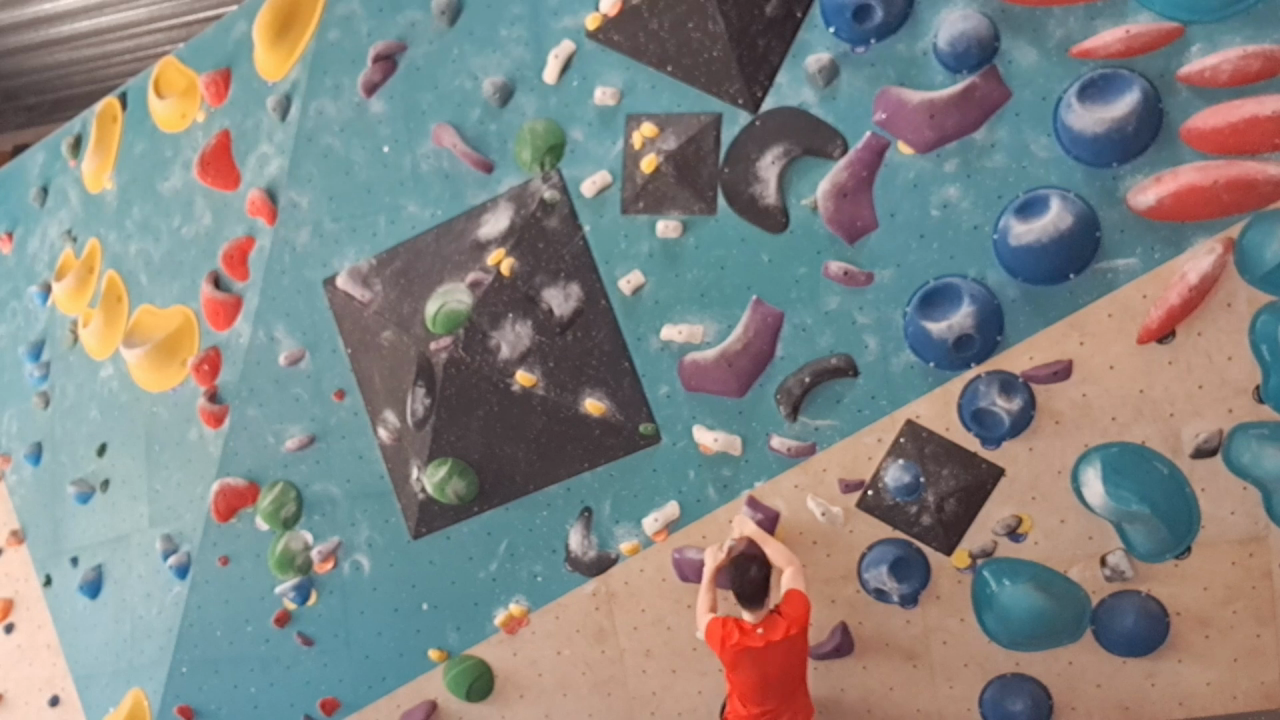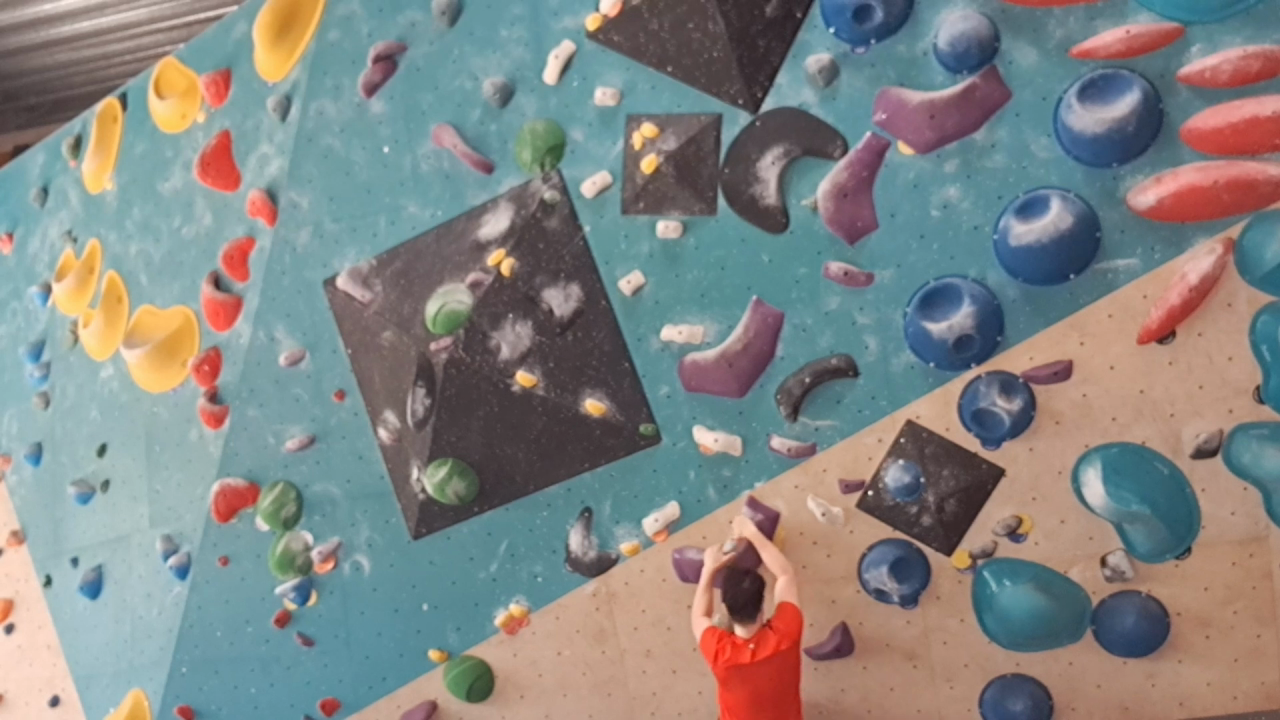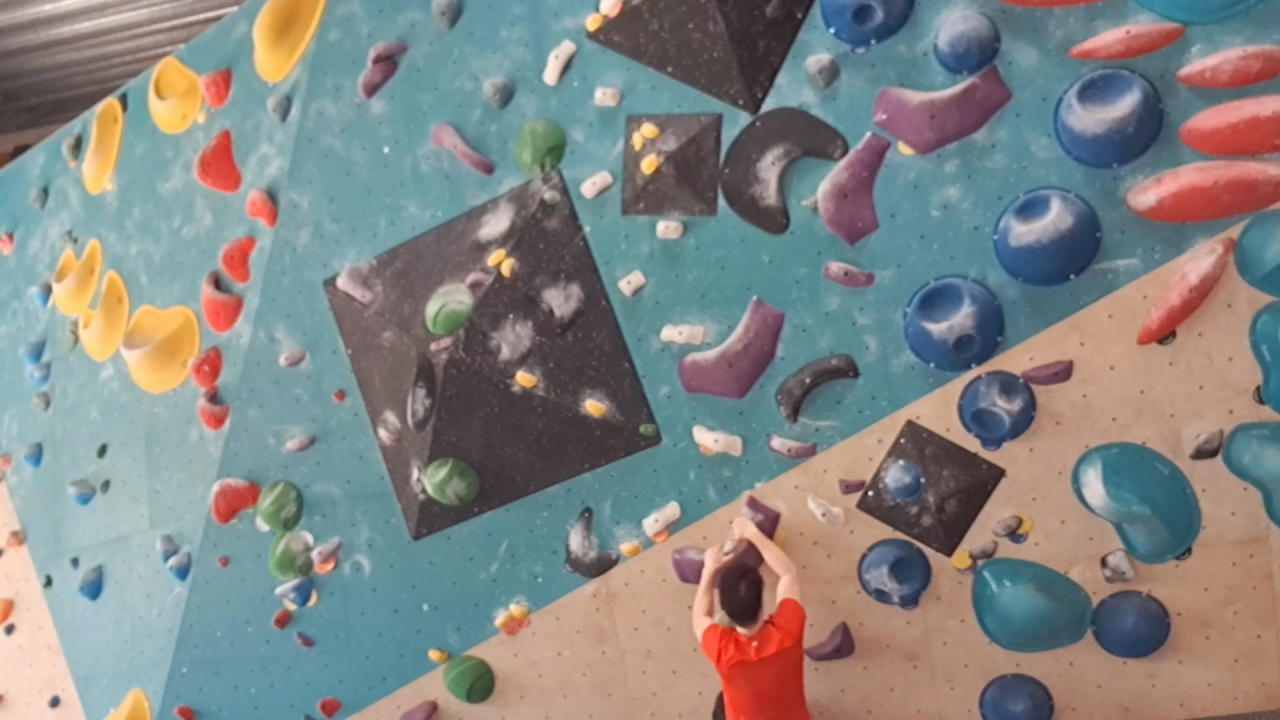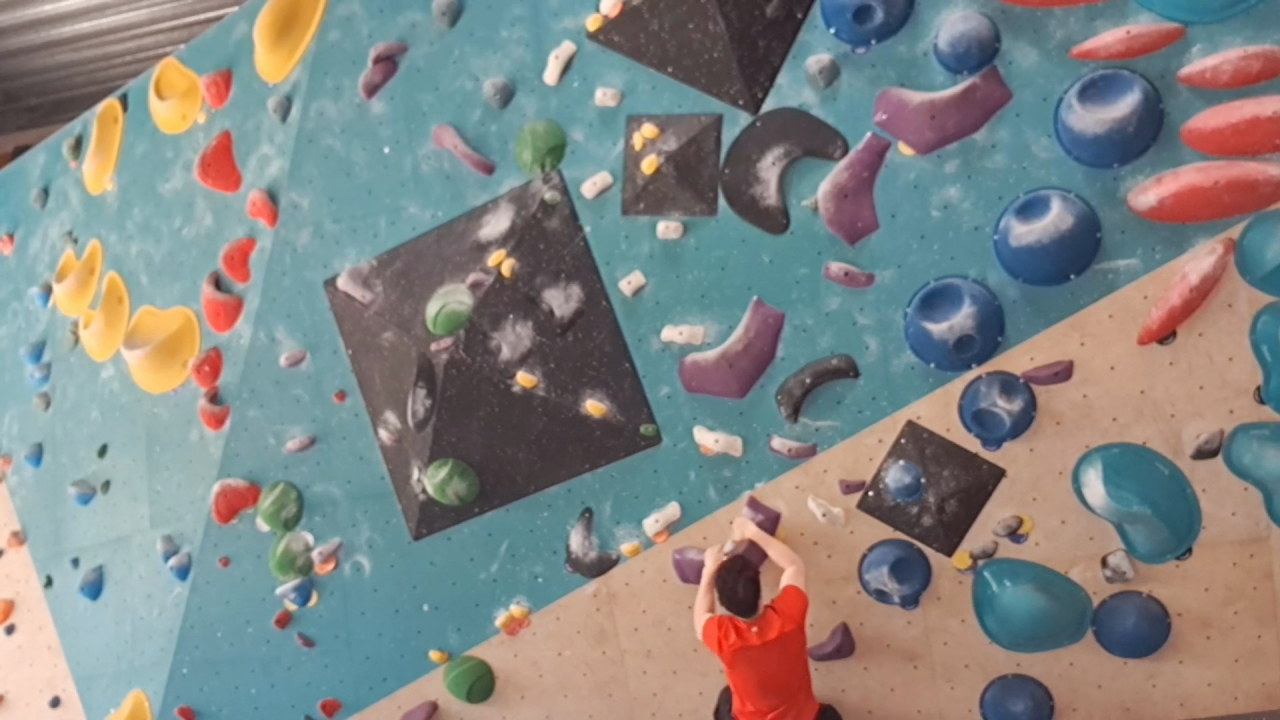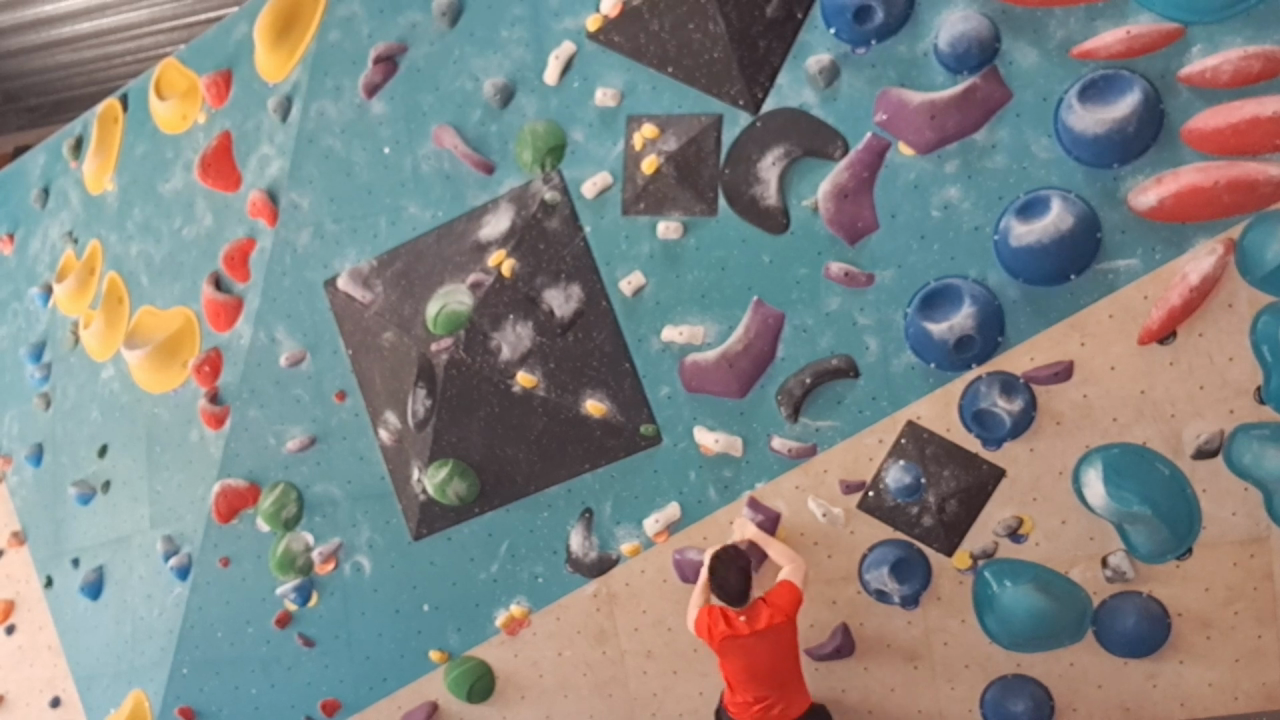
dt=0.2s
person 1, frame 1
left shoulder: (726, 636)
right shoulder: (794, 620)
left elbow: (703, 617)
right elbow: (792, 566)
left wrist: (710, 568)
right wrist: (751, 531)
person 1, frame 2
left shoulder: (721, 651)
right shoulder: (786, 636)
left elbow: (699, 617)
right elbow: (786, 574)
left wrist: (709, 569)
right wrist: (751, 533)
person 1, frame 3
left shoulder: (723, 649)
right shoulder: (787, 633)
left elbow: (700, 618)
right elbow: (789, 573)
left wrist: (710, 570)
right wrist: (752, 533)
person 1, frame 4
left shoulder: (724, 637)
right shoulder: (788, 617)
left elbow: (701, 617)
right elbow: (795, 565)
left wrist: (710, 570)
right wrist: (753, 533)
person 1, frame 5
left shoulder: (714, 625)
right shoulder: (779, 609)
left elbow: (693, 616)
right elbow: (795, 564)
left wrist: (707, 569)
right wrist: (752, 533)
